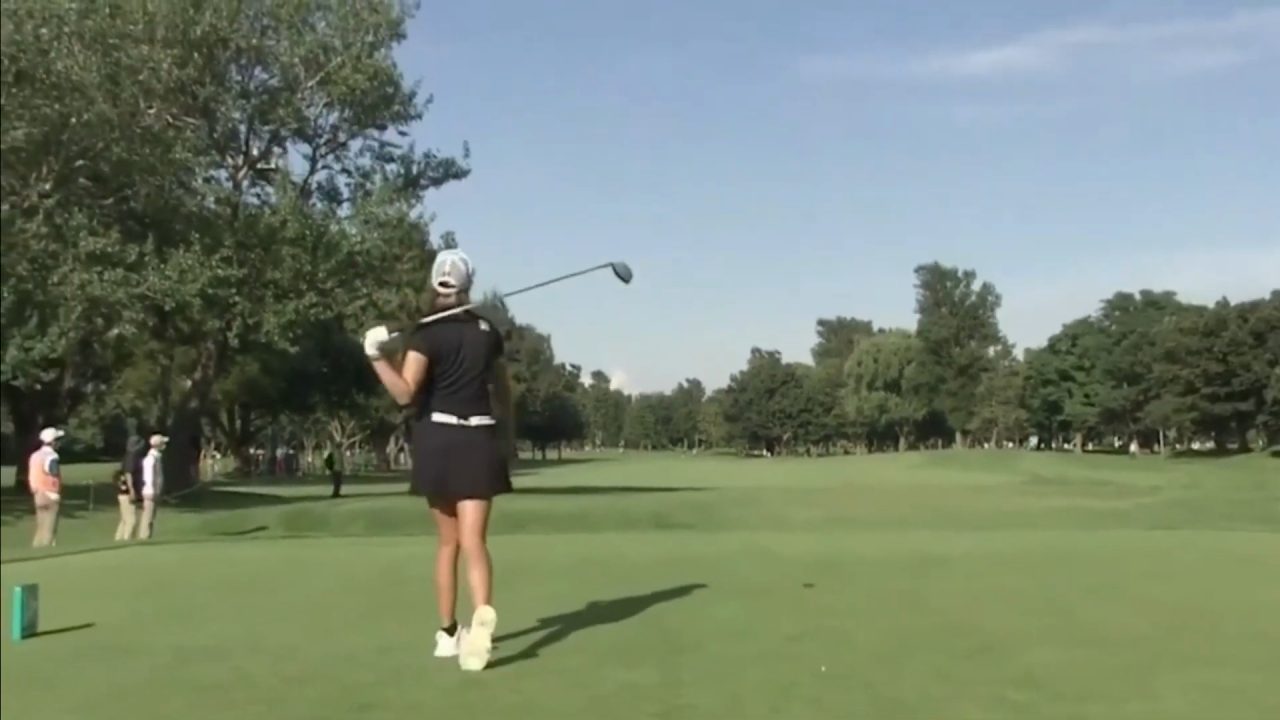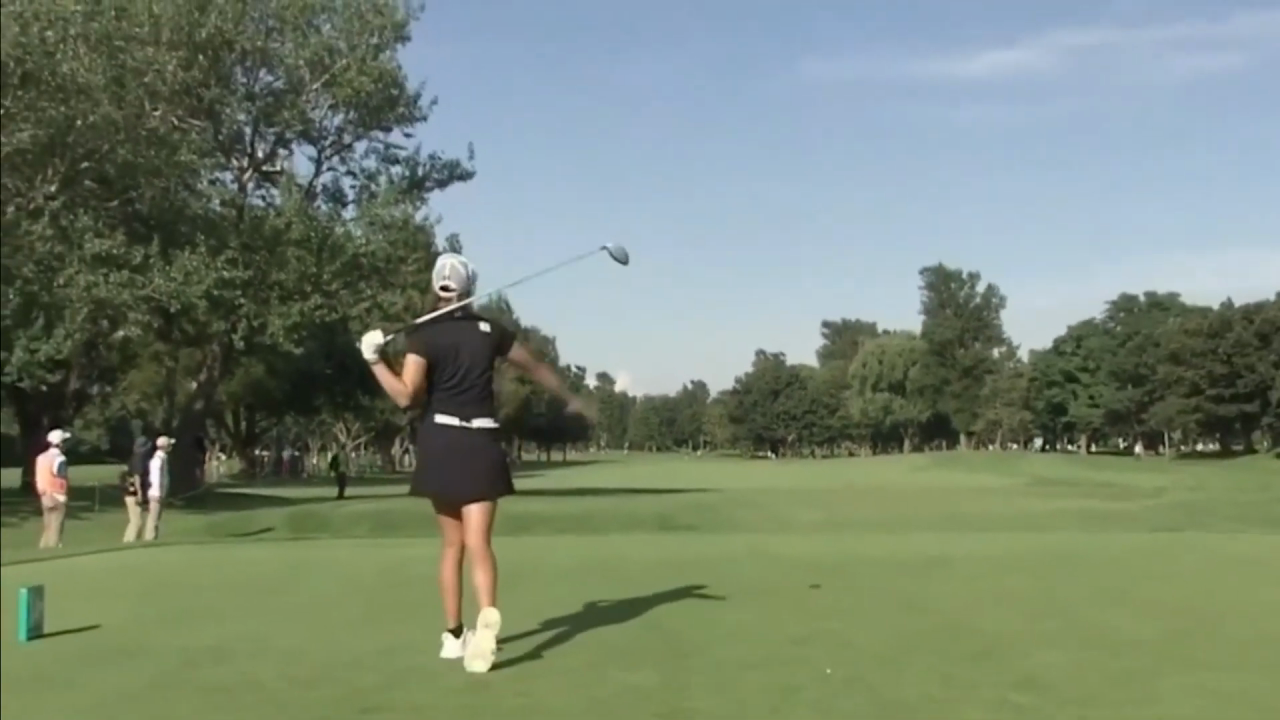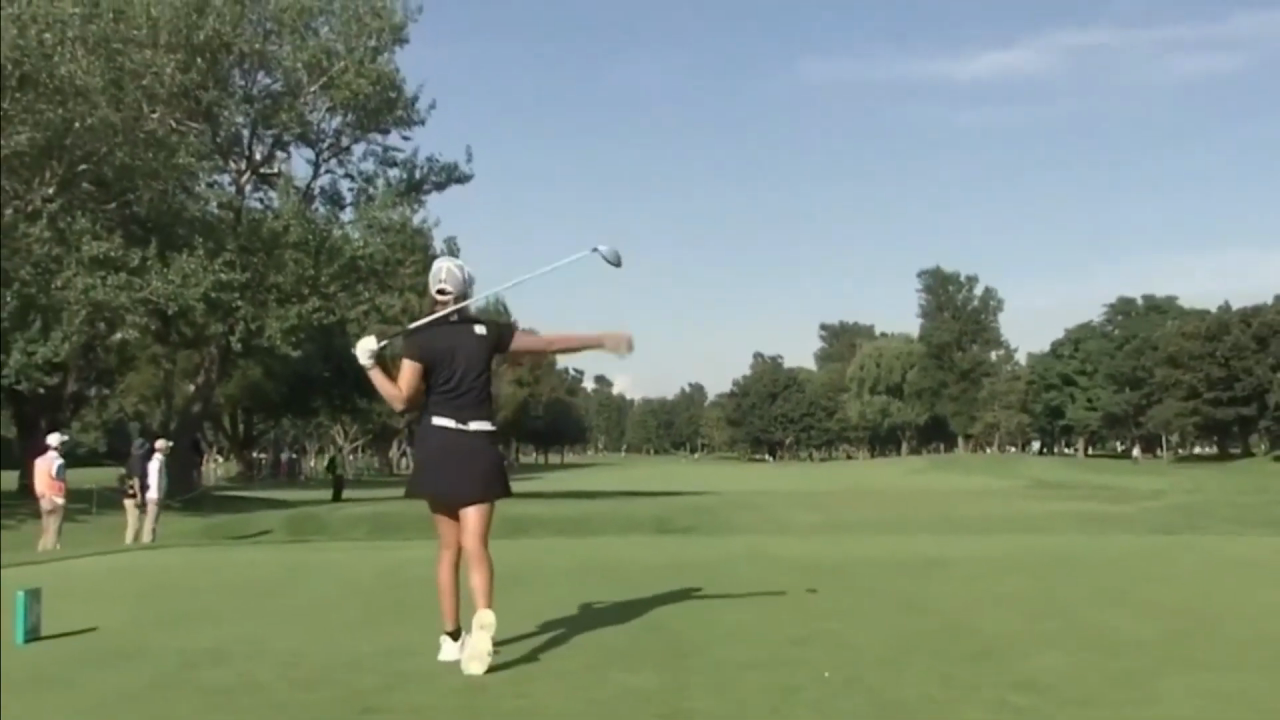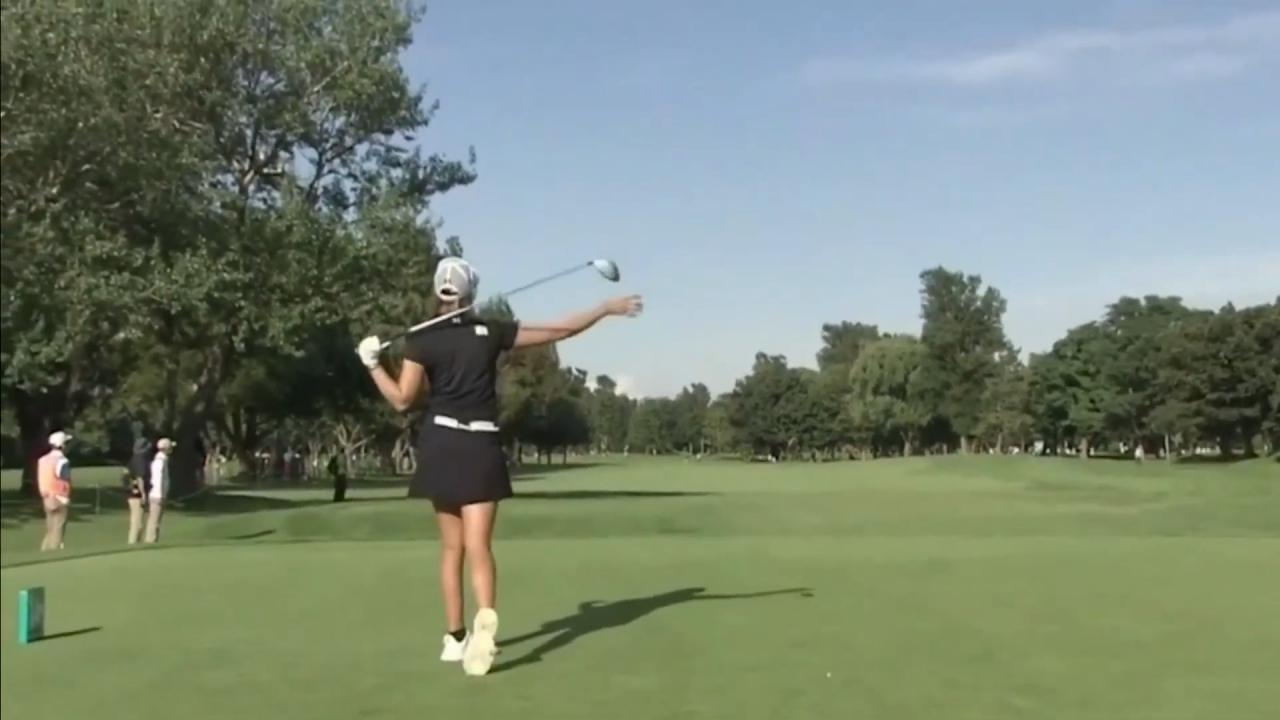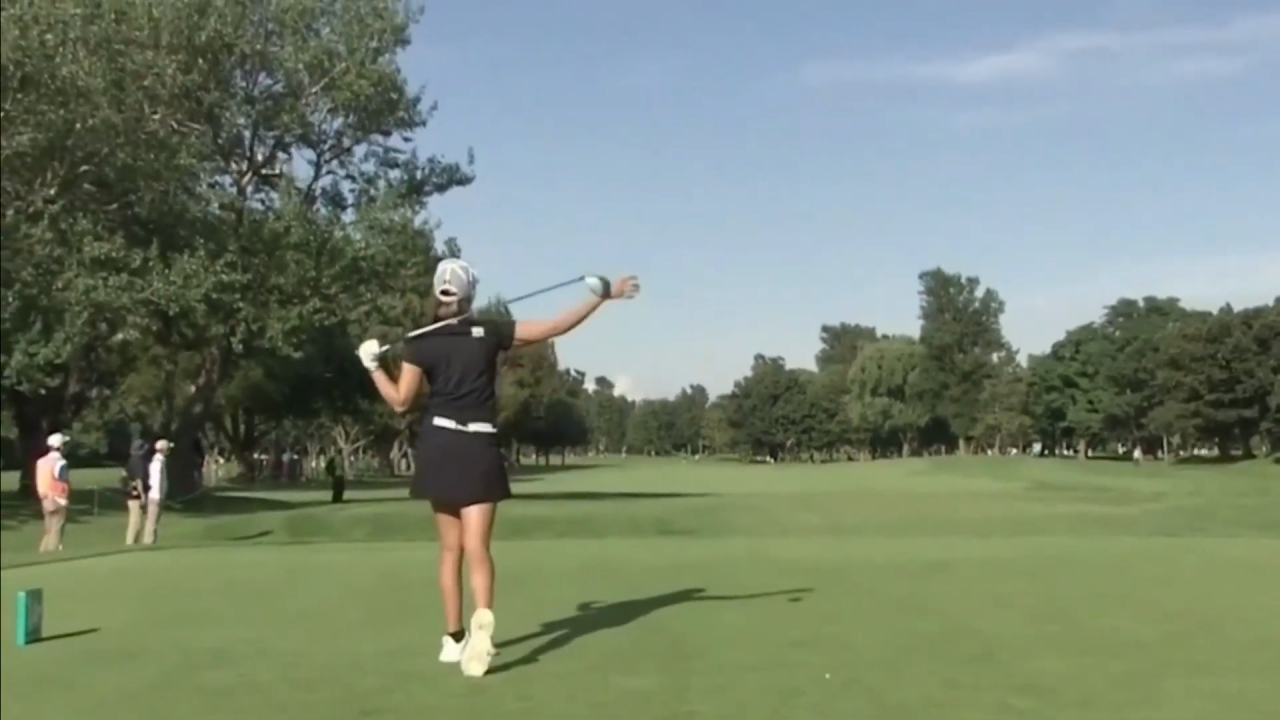
dt=0.2s
person 1, frame 1
left shoulder: (427, 332)
right shoulder: (488, 331)
left elbow: (405, 394)
right elbow: (502, 389)
left wrist: (375, 354)
right wrist: (506, 438)
left hip: (437, 439)
right hip: (479, 440)
left knee: (448, 542)
right knee: (473, 541)
left ankle: (448, 632)
right ankle: (482, 616)
person 1, frame 2
left shoulder: (424, 334)
right shoulder: (491, 330)
left elbow: (405, 396)
right elbow: (535, 367)
left wrist: (373, 357)
right wrist: (570, 397)
left hip: (440, 442)
right hip: (481, 443)
left knee: (452, 545)
right knee: (477, 543)
left ankle: (453, 634)
right ankle: (487, 618)
person 1, frame 3
left shoulder: (420, 339)
right shoulder: (488, 331)
left elbow: (400, 400)
right elbow: (549, 343)
left wrist: (368, 362)
right wrist: (602, 340)
left hip: (436, 445)
right hip: (478, 446)
left knee: (449, 547)
right knee: (475, 545)
left ankle: (452, 636)
right ankle: (483, 619)
person 1, frame 4
left shoulder: (423, 340)
right shoulder: (492, 332)
left elbow: (401, 400)
right elbow: (558, 331)
left wrist: (372, 362)
right wrist: (608, 307)
left hip: (440, 444)
right hip: (481, 447)
left knee: (451, 547)
right knee: (477, 546)
left ankle: (455, 637)
right ankle: (484, 621)
person 1, frame 5
left shoulder: (421, 342)
right shoulder: (489, 333)
left elbow: (400, 401)
right elbow: (557, 326)
left wrist: (372, 364)
right wrist: (603, 294)
left hip: (438, 446)
right hip: (479, 448)
left knee: (450, 548)
right knee: (476, 547)
left ankle: (454, 637)
